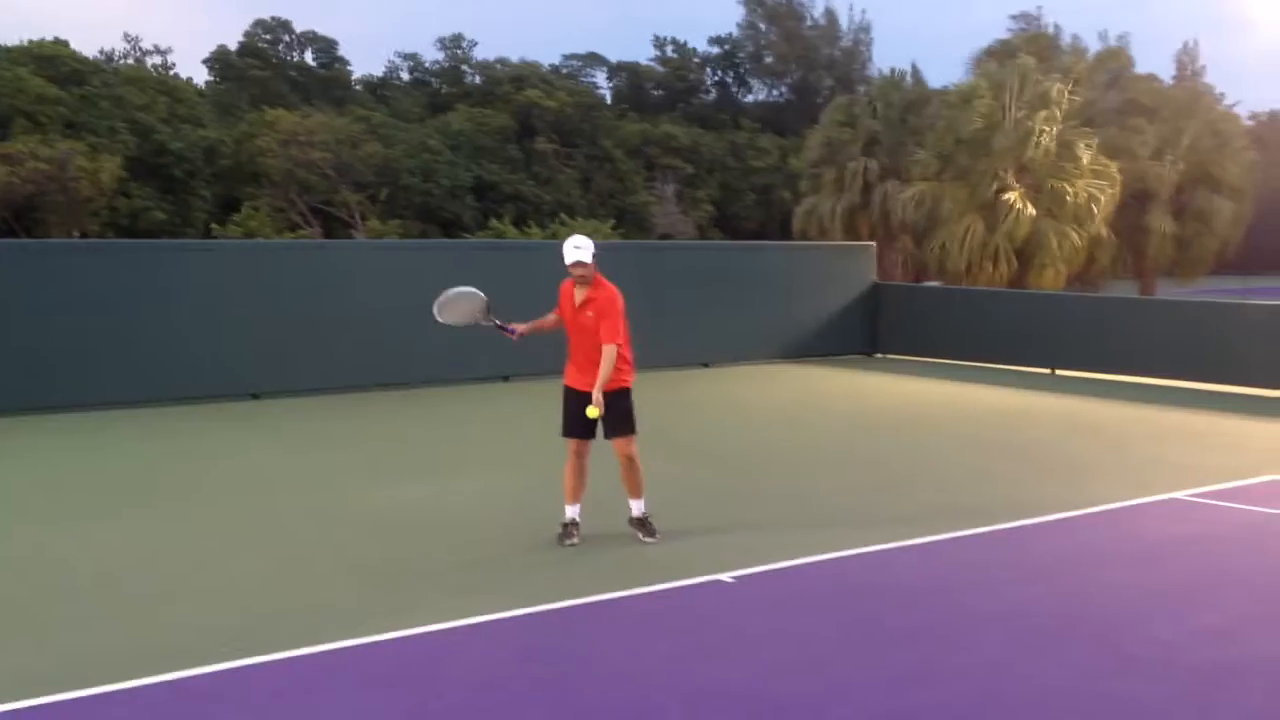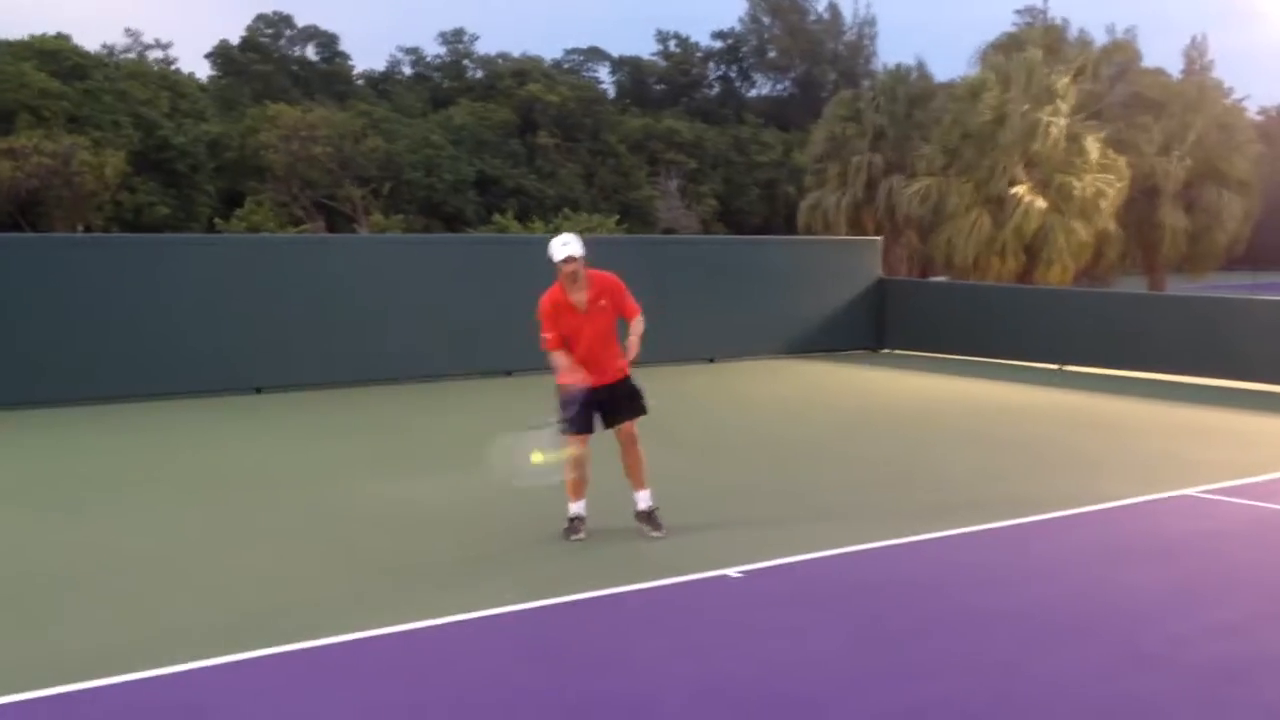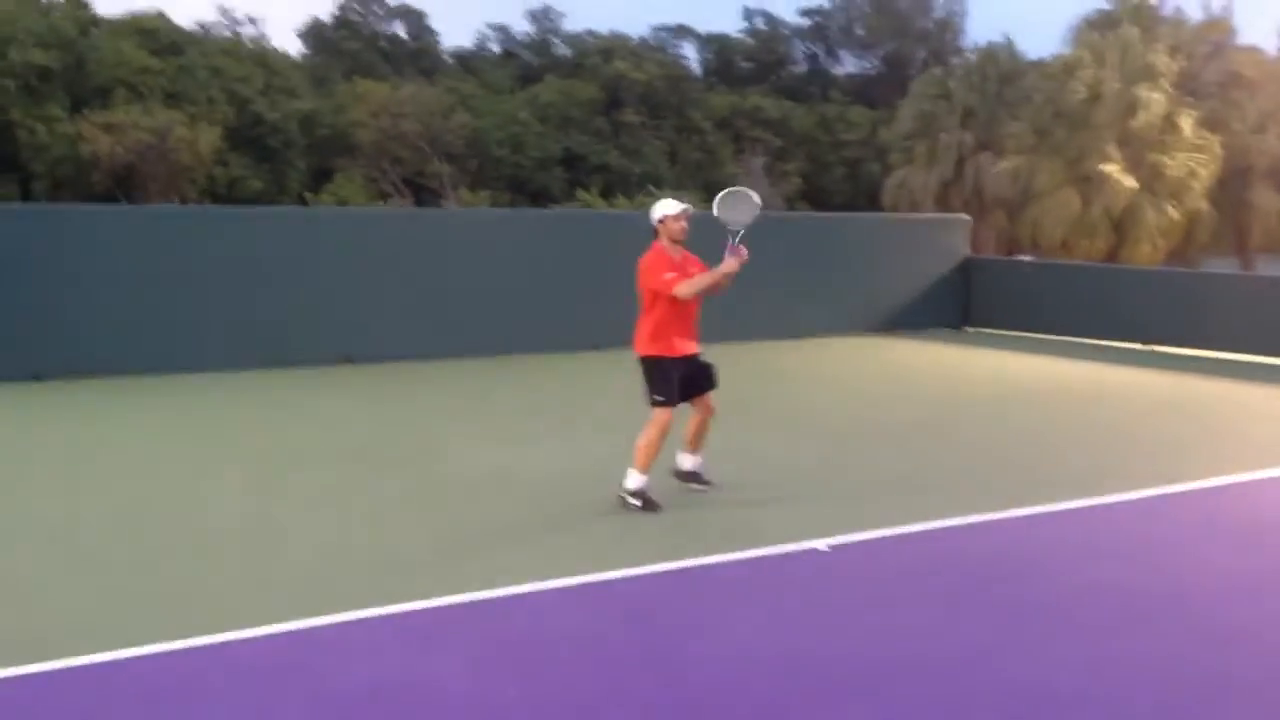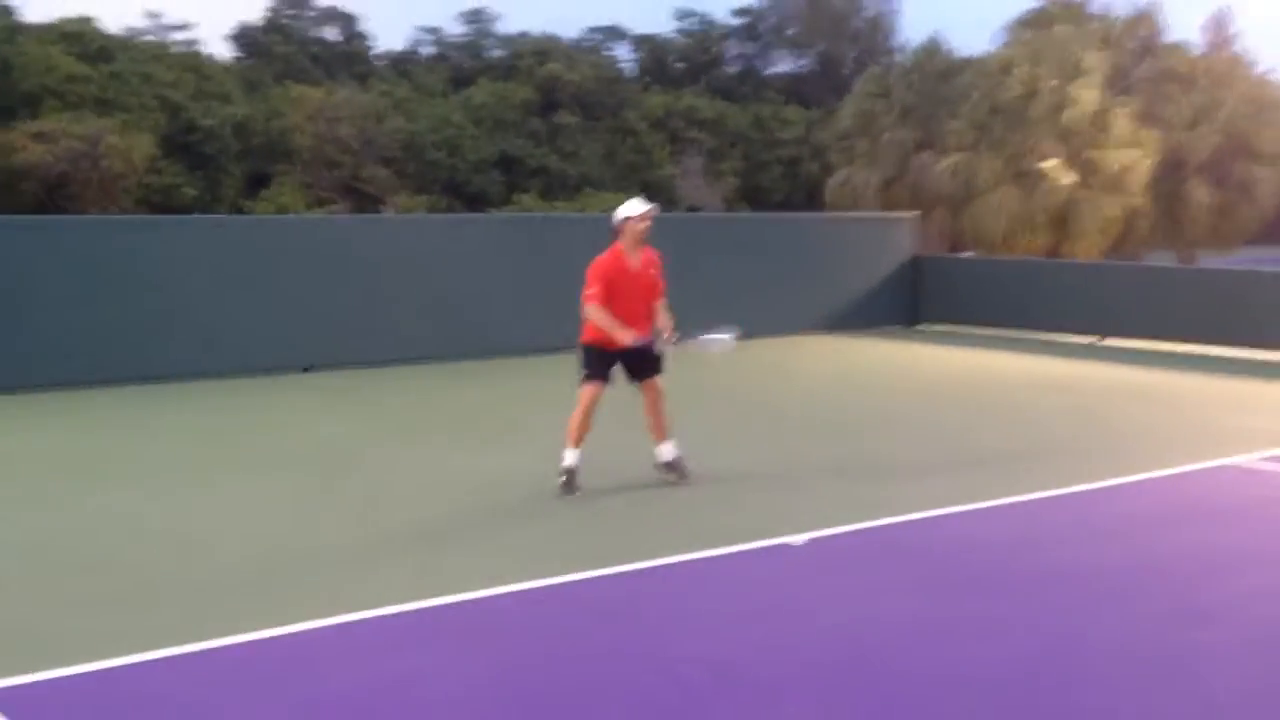
dt=0.5s
person 1, frame 1
left shoulder: (609, 296)
right shoulder: (565, 289)
left elbow: (611, 348)
left wrist: (599, 388)
right wrist: (530, 326)
left hip: (612, 386)
right hip: (576, 384)
left knee: (626, 452)
right knee: (576, 451)
left ankle: (638, 515)
right ankle: (571, 520)
person 1, frame 2
left shoulder: (609, 282)
right shoulder: (550, 303)
left elbow: (635, 314)
right elbow: (554, 350)
left wrist: (634, 339)
right wrist: (570, 372)
left hip: (615, 376)
right hip: (577, 382)
left knee: (629, 439)
right knee: (577, 448)
left ankle: (645, 508)
right ankle: (576, 515)
person 1, frame 3
left shoulder: (689, 259)
right shoulder: (653, 261)
left elbow: (713, 285)
right elbow: (684, 290)
left wrist: (729, 268)
right wrist: (722, 270)
left hip: (686, 349)
right hip: (658, 352)
left knee: (705, 409)
right knee: (662, 419)
left ankle: (686, 466)
right ankle: (633, 487)
person 1, frame 4
left shoulder: (653, 261)
right shoulder: (604, 264)
left elbow: (657, 298)
right elbow: (589, 309)
left wrist: (663, 320)
right wrist: (617, 332)
left hip: (638, 340)
right hip: (601, 341)
left knee: (655, 396)
right knee: (588, 400)
left ankle: (668, 457)
right ankle: (569, 465)
